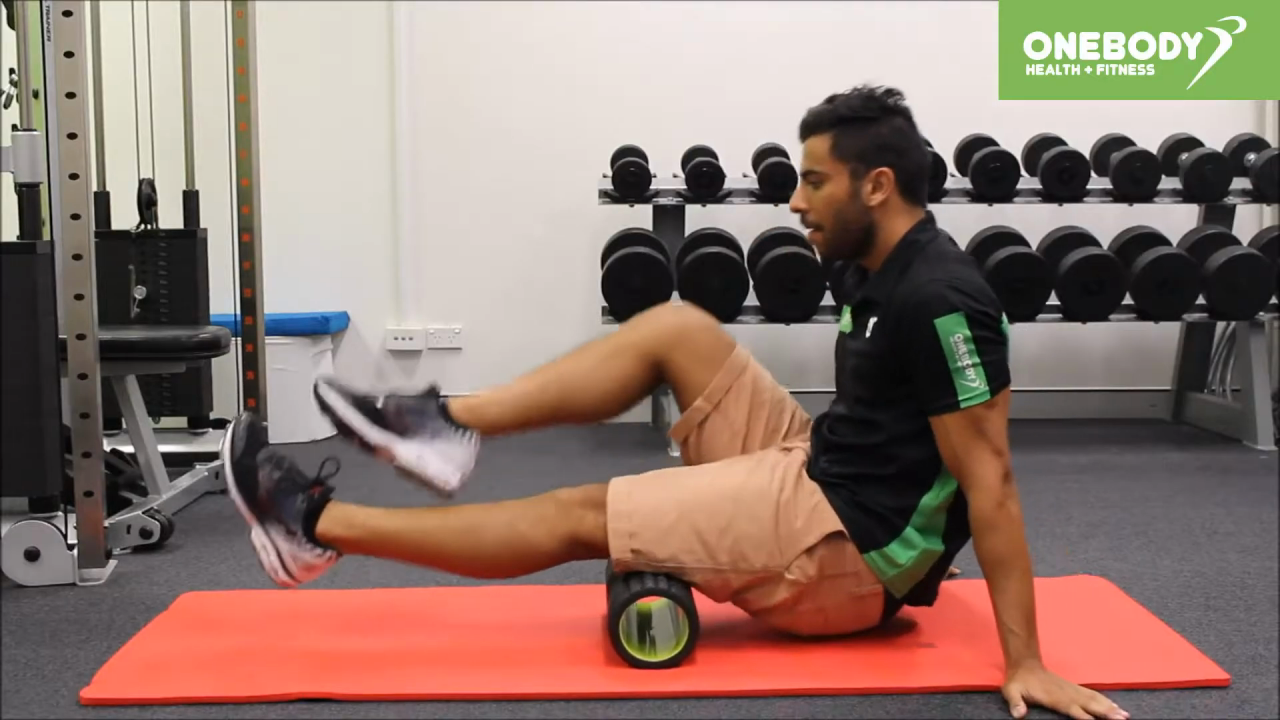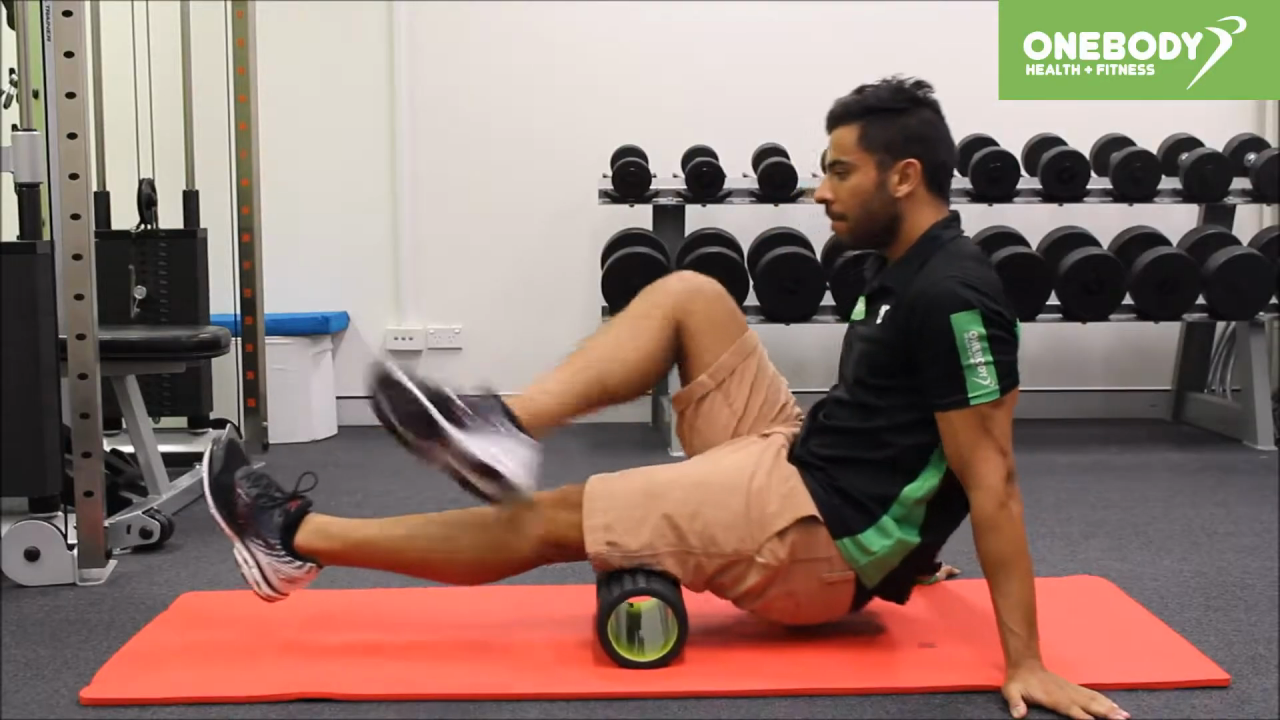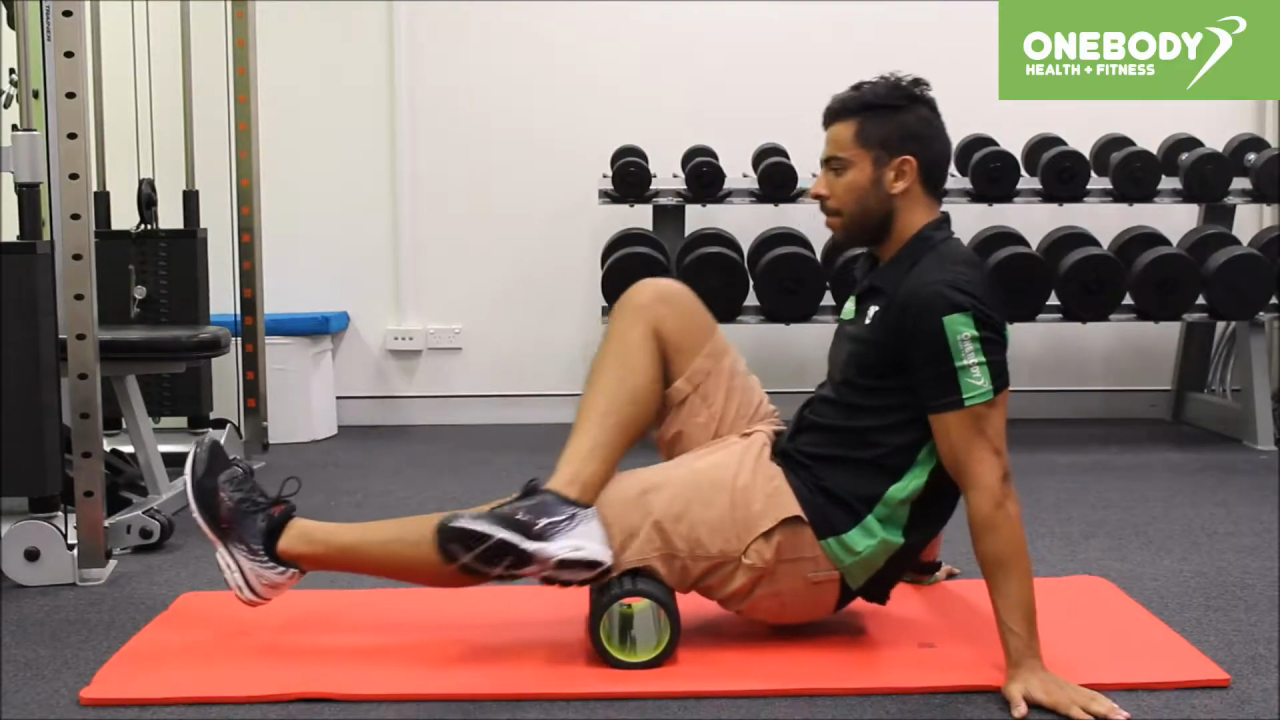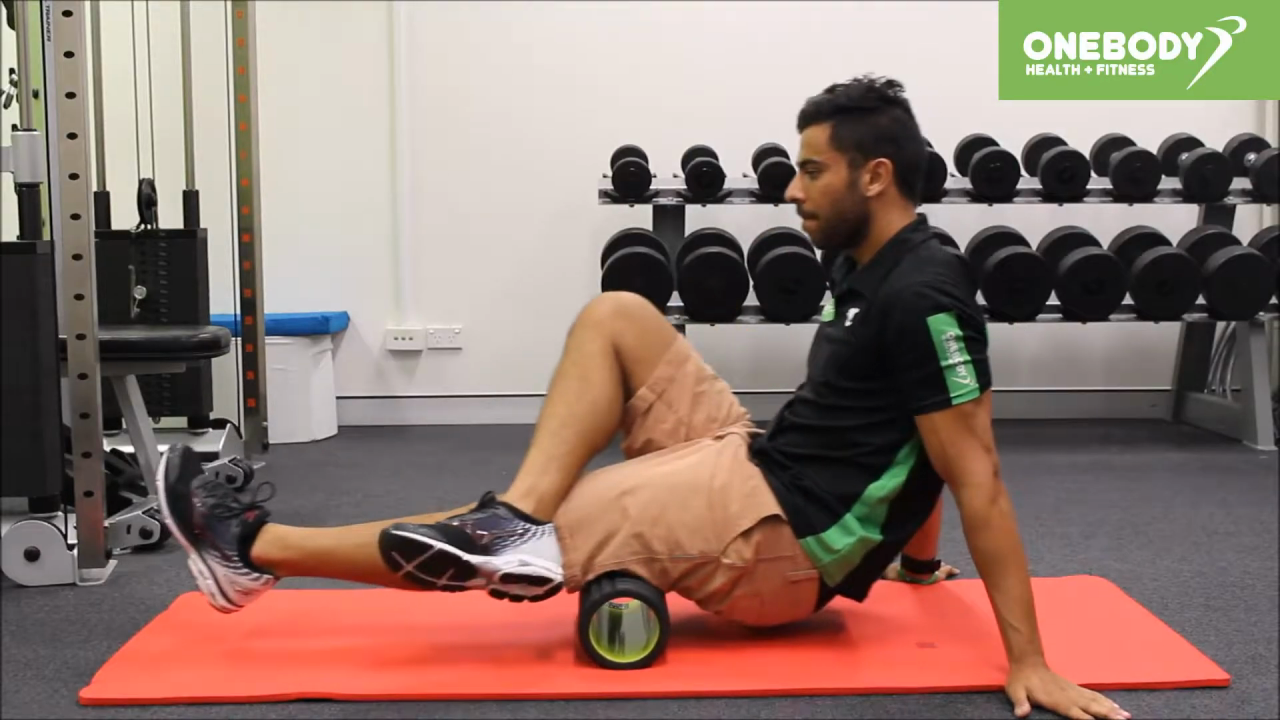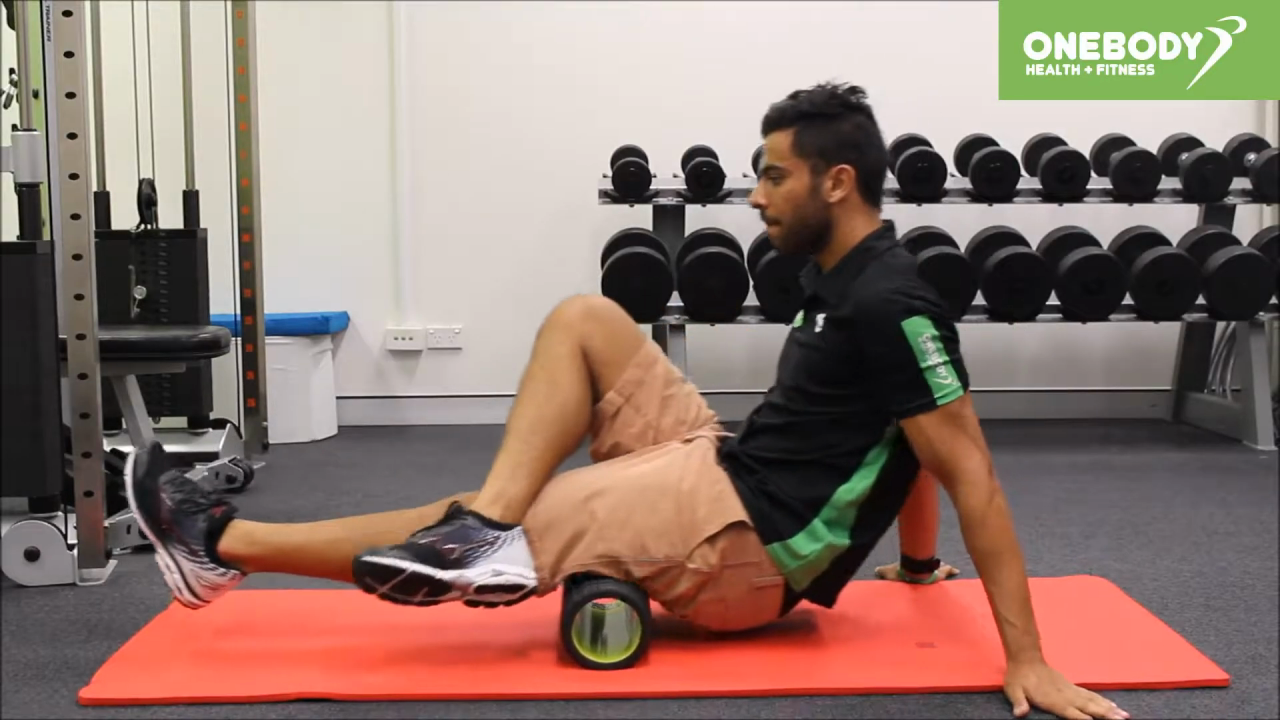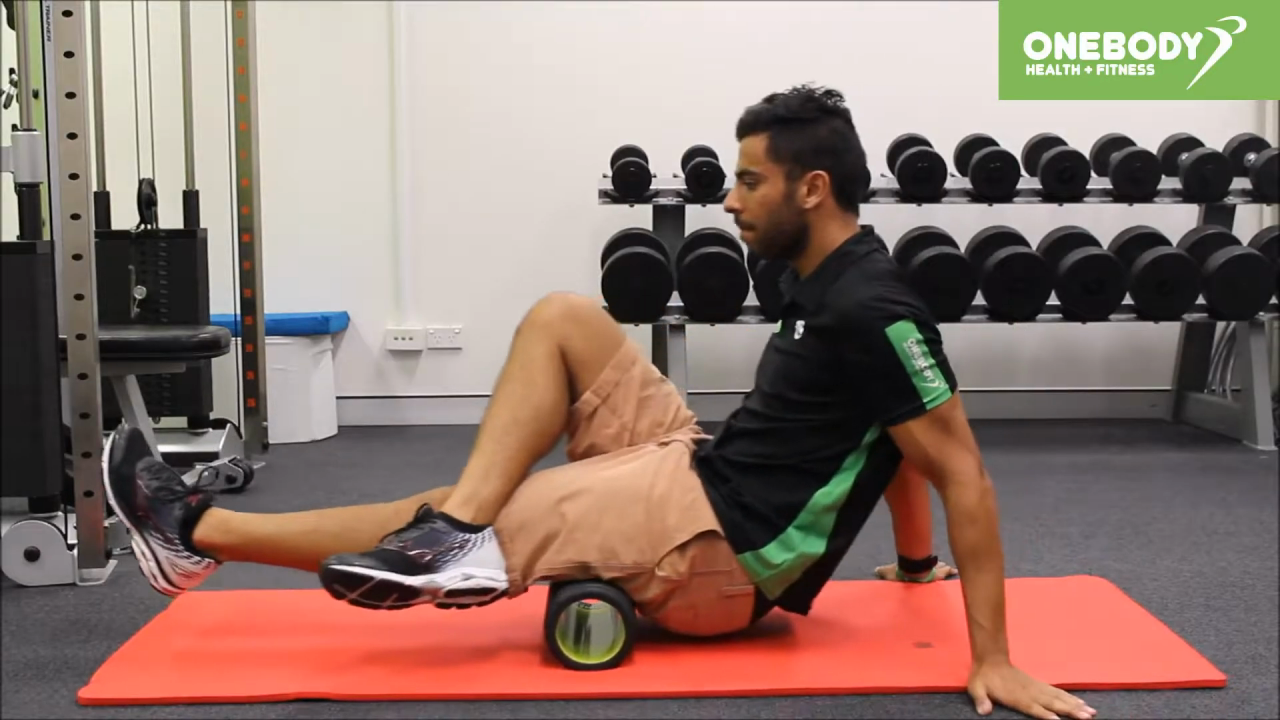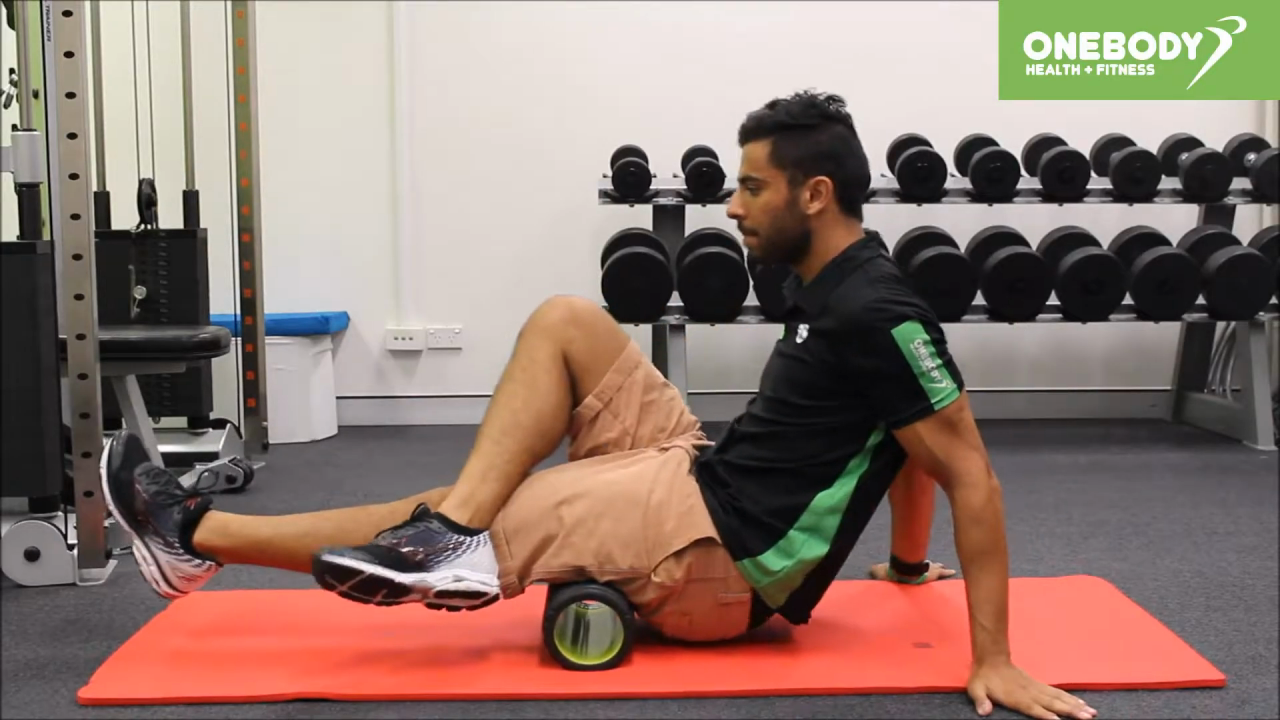
dt=0.2s
person 1, frame 1
left shoulder: (937, 299)
right shoulder: (882, 272)
left elbow: (990, 481)
right wrist: (916, 540)
left hip: (840, 550)
right hip: (816, 481)
left knee: (575, 516)
right knee: (676, 328)
left ankle: (319, 524)
right ankle: (448, 430)
person 1, frame 2
left shoulder: (950, 296)
right shoulder: (907, 270)
left elbow: (992, 480)
right elbow: (921, 436)
right wrist: (909, 539)
left hip: (812, 536)
right hip: (796, 469)
left knee: (535, 520)
right knee: (687, 296)
left ankle: (297, 539)
right ankle: (507, 428)
person 1, frame 3
left shoulder: (940, 298)
right shoulder: (898, 270)
left elbow: (987, 481)
right elbow: (914, 440)
right wrist: (911, 548)
left hip: (796, 537)
right hip: (777, 469)
right knee: (657, 305)
left ankle: (280, 543)
right ankle: (558, 515)
person 1, frame 4
left shoulder: (920, 299)
right shoulder: (876, 272)
left elbow: (977, 477)
right elbow: (917, 442)
right wrist: (916, 557)
left hip: (773, 540)
right hip: (755, 471)
left knee: (536, 528)
right knee: (615, 317)
left ankle: (255, 549)
right ankle: (514, 526)
person 1, frame 5
left shoulder: (888, 305)
right shoulder: (848, 278)
left elbow: (968, 470)
right elbow: (910, 443)
right wrist: (914, 559)
left hip: (742, 543)
right hip: (727, 474)
left knee: (483, 525)
right knee: (580, 323)
left ankle: (224, 544)
right ankle: (482, 532)
person 1, frame 6
left shoulder: (868, 310)
right shoulder: (830, 282)
left elbow: (963, 476)
right elbow: (899, 442)
right wrist: (911, 560)
left hip: (714, 552)
right hip: (700, 477)
left knee: (449, 515)
right knee: (563, 320)
left ankle: (199, 530)
right ankle: (451, 537)
person 1, frame 7
left shoulder: (874, 313)
right shoulder: (834, 286)
left elbow: (970, 477)
right elbow: (899, 447)
right wrist: (906, 561)
left hip: (718, 557)
right hip: (706, 483)
left knee: (452, 526)
right knee: (566, 323)
left ankle: (198, 533)
right ankle: (446, 534)
